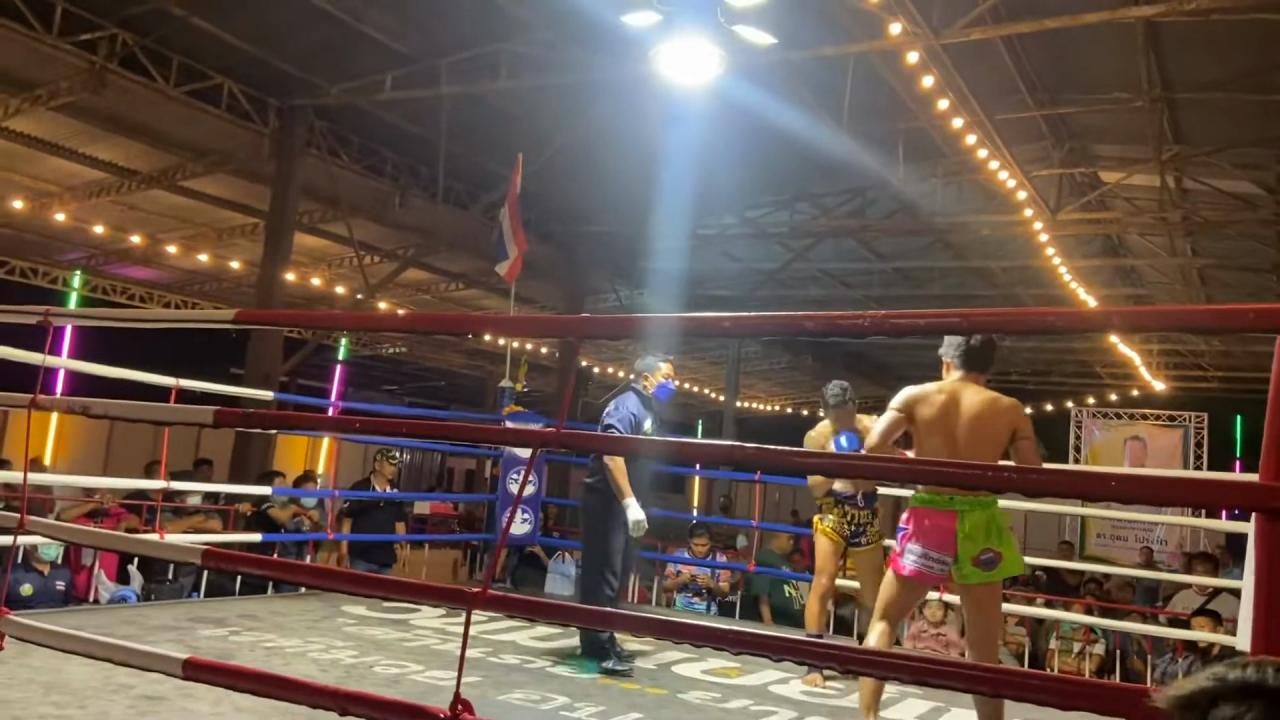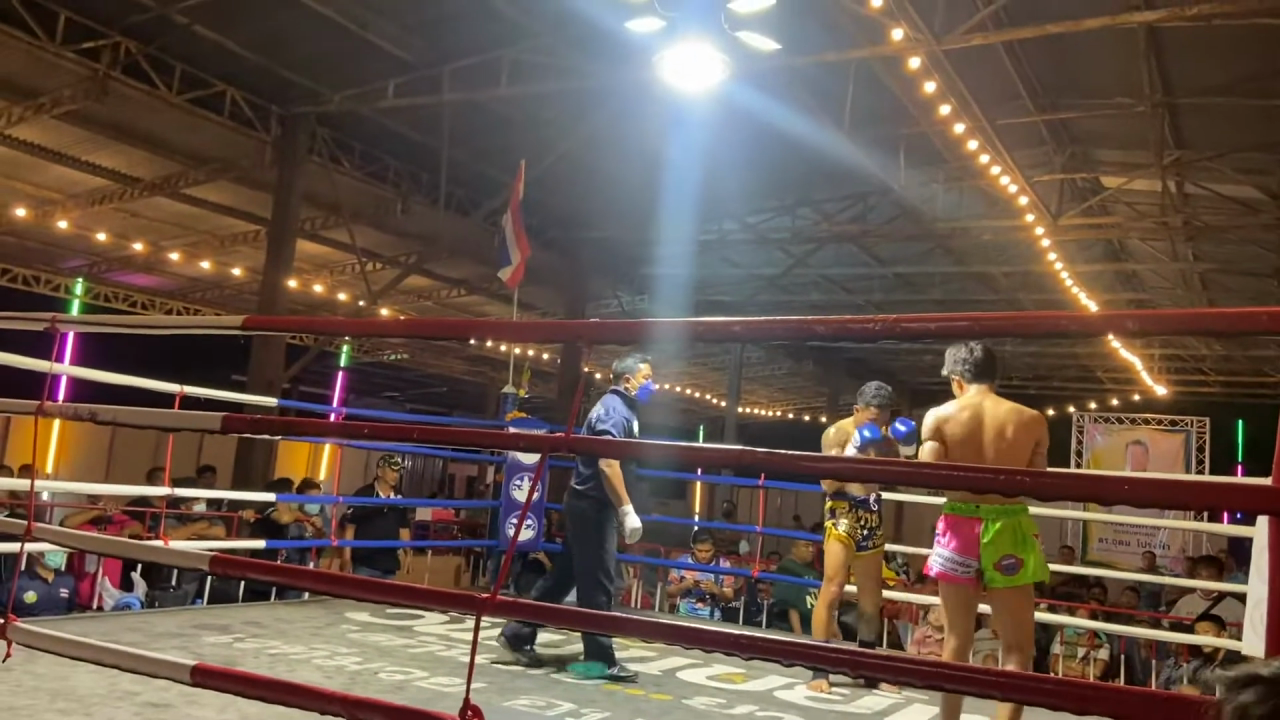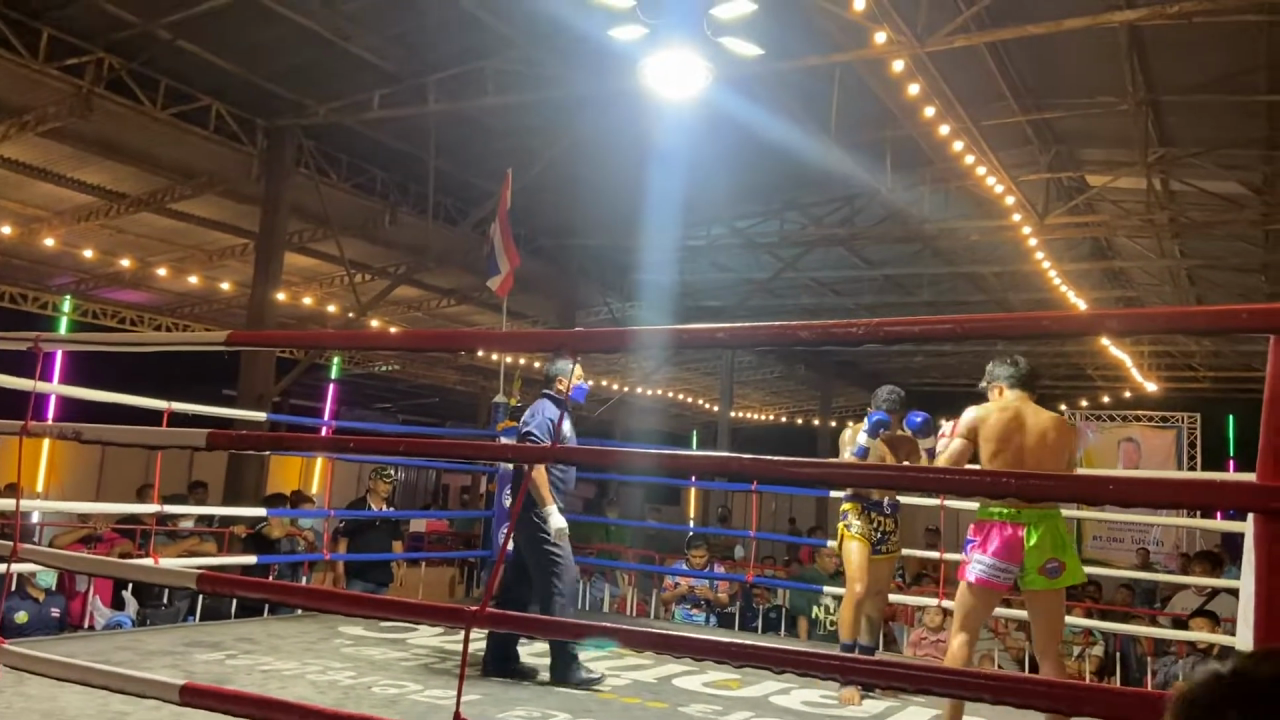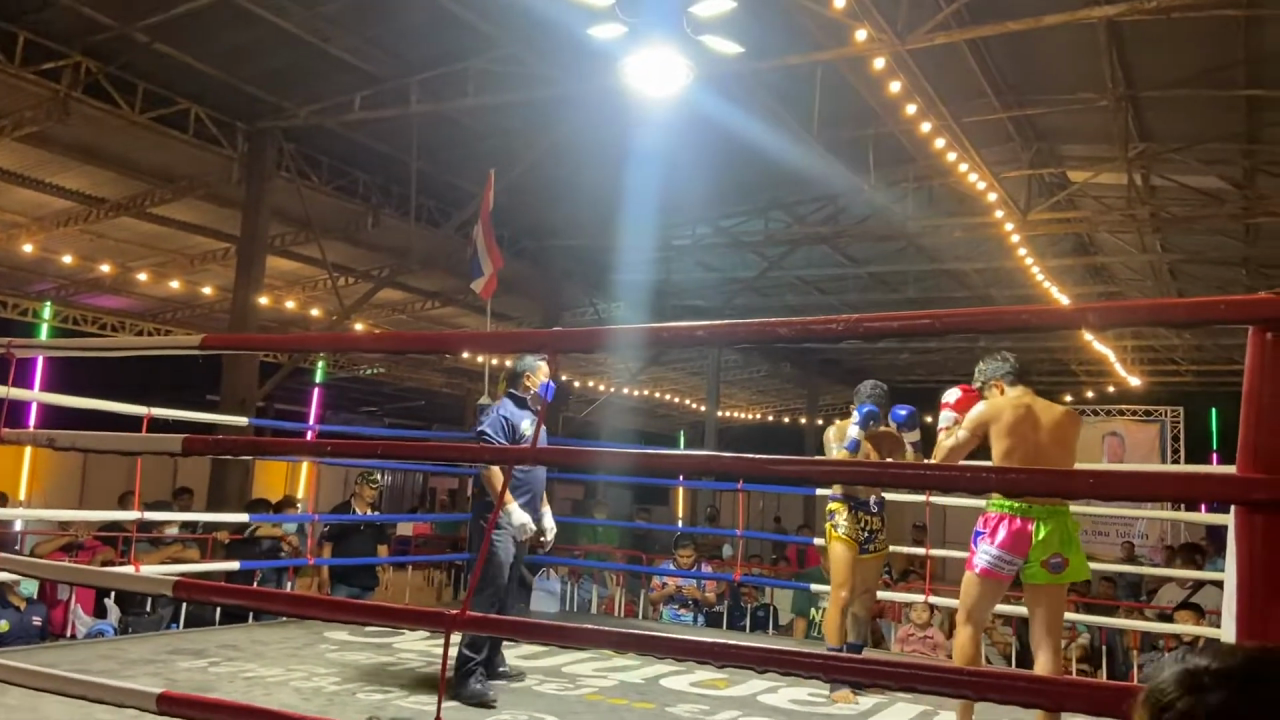
dt=0.5s
person 1, frame 1
left shoulder: (915, 396)
right shoulder: (1009, 409)
left elbow: (873, 447)
left hip: (928, 520)
right hip: (980, 524)
left knee: (883, 622)
right knee: (983, 649)
person 1, frame 2
left shoulder: (939, 416)
right shoulder: (1031, 420)
left hip: (958, 528)
right hip: (1009, 530)
left knee: (957, 640)
right knee: (1016, 649)
person 1, frame 3
left shoulder: (978, 415)
right shoulder: (1065, 428)
left elbow: (944, 472)
left wrist: (946, 440)
left hip: (995, 531)
right hip: (1045, 533)
left knee: (962, 633)
right knee: (1048, 651)
person 1, frame 4
left shoulder: (988, 410)
right shoulder: (1070, 419)
left elbow: (943, 459)
left wrist: (950, 415)
left hip: (1003, 526)
right hip: (1052, 529)
left knee: (968, 623)
right knee: (1046, 643)
person 2, frame 1
left shoulder: (647, 410)
right shoulder: (627, 407)
right elbow: (612, 457)
left wrist: (634, 503)
right wrist: (631, 503)
left hip: (621, 505)
right hip: (607, 502)
left knee: (615, 574)
right knee: (603, 576)
left ankle: (603, 641)
right ankle: (596, 650)
person 2, frame 2
left shoulder: (617, 408)
right shoulder: (616, 410)
right elbow: (607, 463)
left wrist: (620, 509)
right wrist: (628, 511)
left hip: (586, 504)
right hip: (595, 506)
left knee: (565, 573)
right knee: (598, 585)
left ankle: (518, 634)
right ankle: (602, 661)
person 2, frame 3
left shoulder: (558, 414)
right shoulder: (544, 413)
right elbow: (533, 465)
left wrist: (551, 511)
right wrist: (552, 511)
left hip: (536, 513)
right hip: (537, 513)
left knee: (519, 587)
right knee: (560, 582)
left ankle: (499, 659)
right ankle: (566, 665)
person 2, frame 4
left shoulder: (534, 418)
right shoulder: (502, 413)
right elbow: (488, 464)
left wrist: (545, 512)
right wrist: (512, 509)
left hip: (519, 521)
right hip: (497, 519)
left knee: (507, 595)
right knee: (489, 592)
left ankle: (491, 661)
right ankle: (468, 675)
person 3, frame 1
left shoulder: (873, 429)
right shoulder: (816, 436)
right elbow: (815, 488)
left hip: (867, 513)
right hip: (833, 513)
left knee: (872, 590)
right knee: (824, 584)
right ankle: (814, 662)
person 3, frame 2
left shoulder: (886, 436)
right shoulder: (837, 433)
right elbow: (828, 483)
left wrist: (907, 449)
right wrist: (853, 452)
left hip: (872, 515)
right hip: (843, 513)
left knee: (871, 597)
right knee: (832, 591)
right ankle: (819, 670)
person 3, frame 3
left shoulder: (906, 441)
right shoulder: (853, 433)
left wrist: (927, 443)
right wrist: (865, 439)
left hip: (888, 519)
right hip: (858, 514)
left knee: (877, 601)
right knee: (857, 591)
person 3, frame 4
left shoulder: (888, 436)
right shoulder: (837, 431)
left wrist: (912, 437)
right wrist: (855, 432)
left hip: (874, 516)
right hip: (844, 513)
left knee: (865, 600)
right knee: (842, 596)
right ankle: (836, 679)
